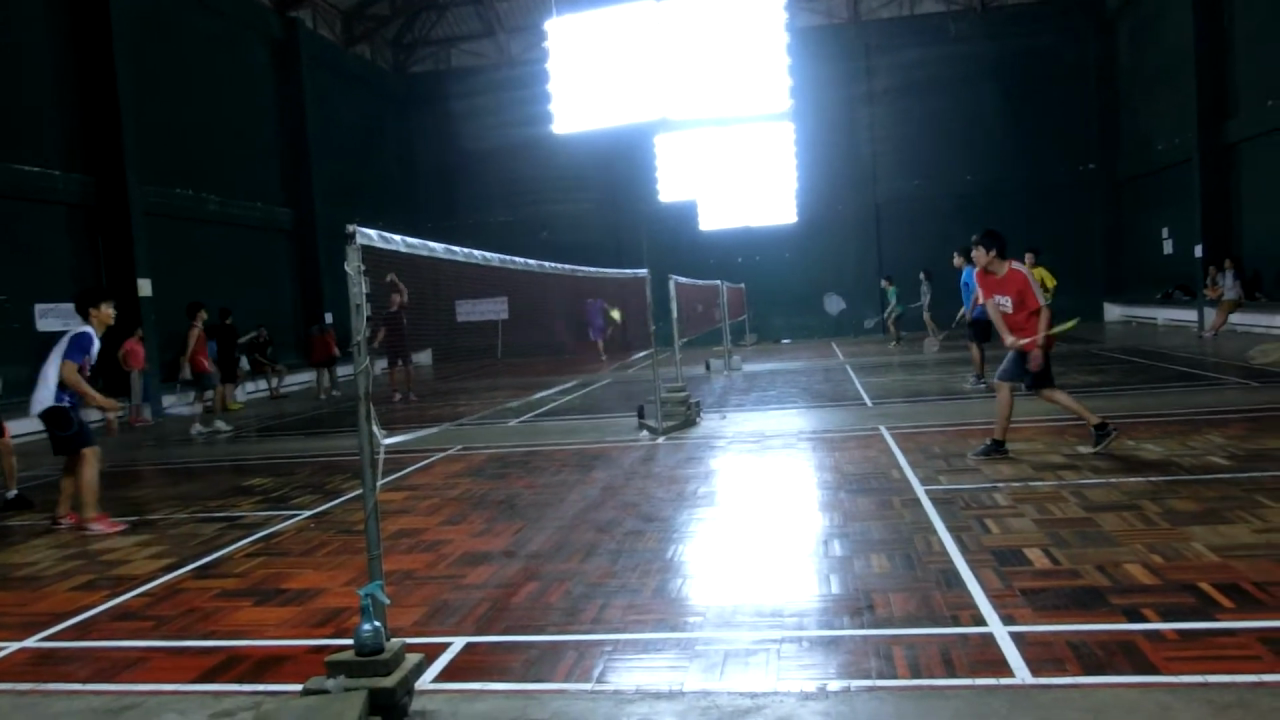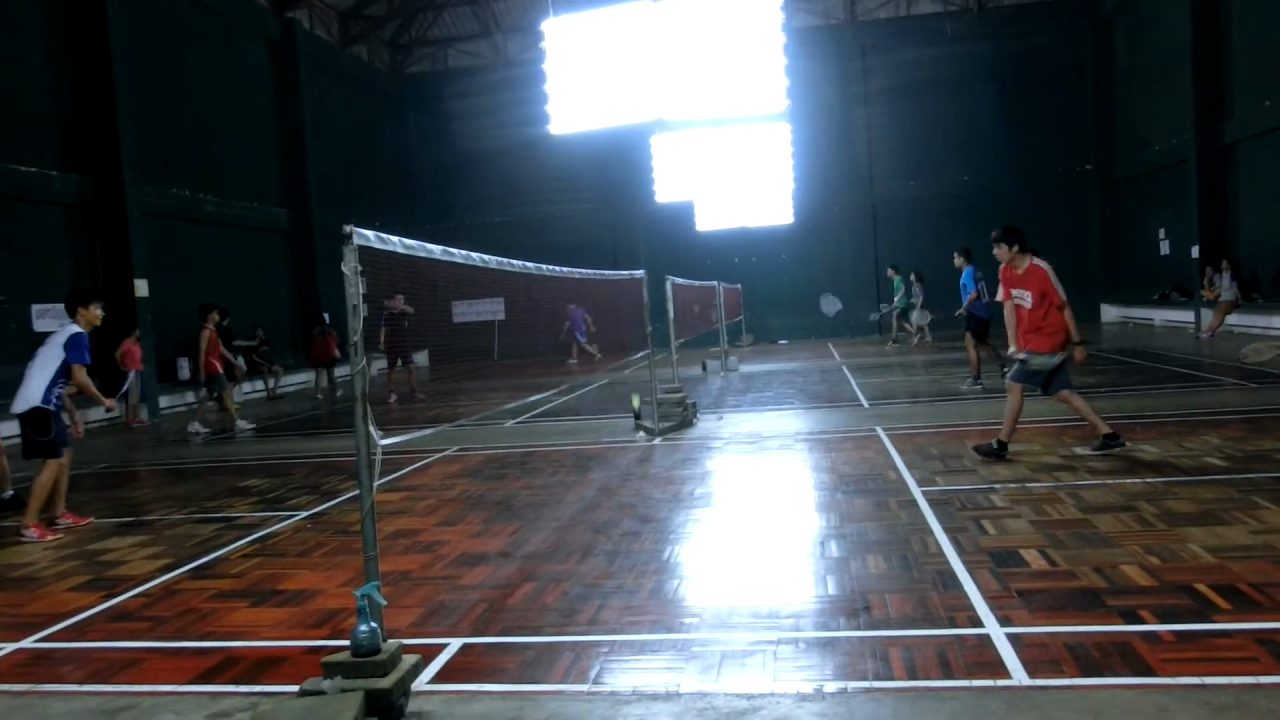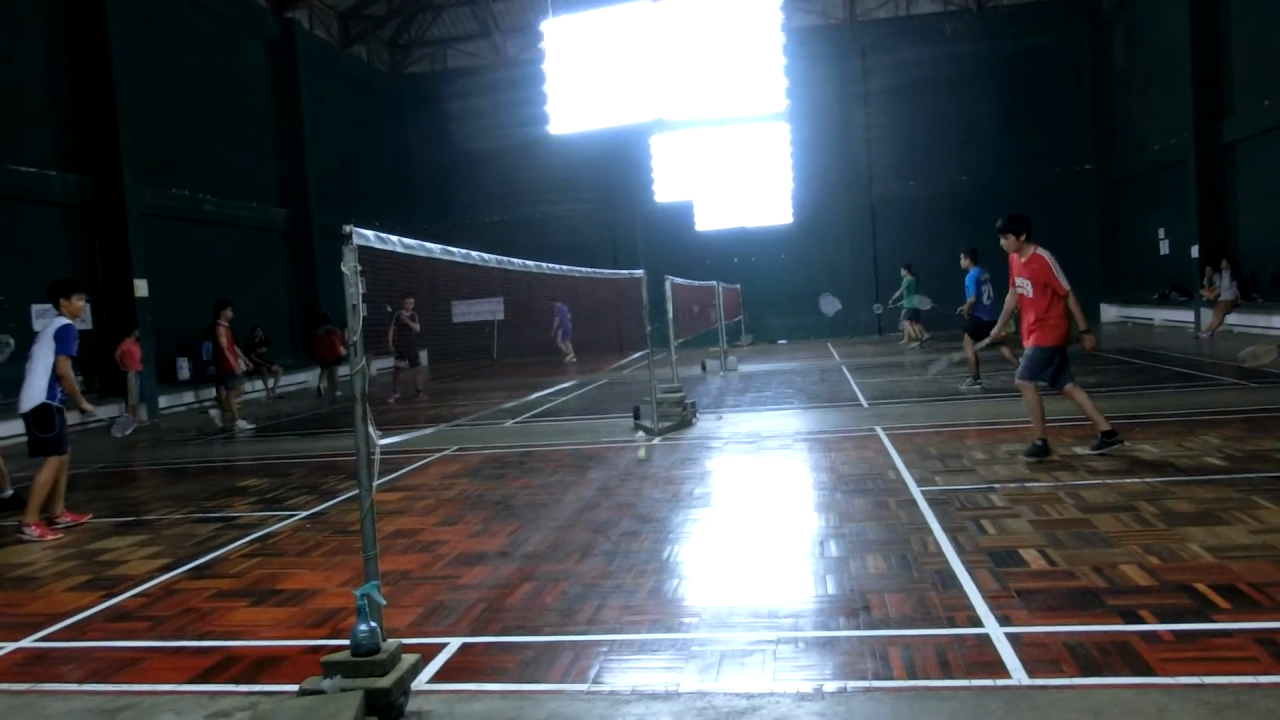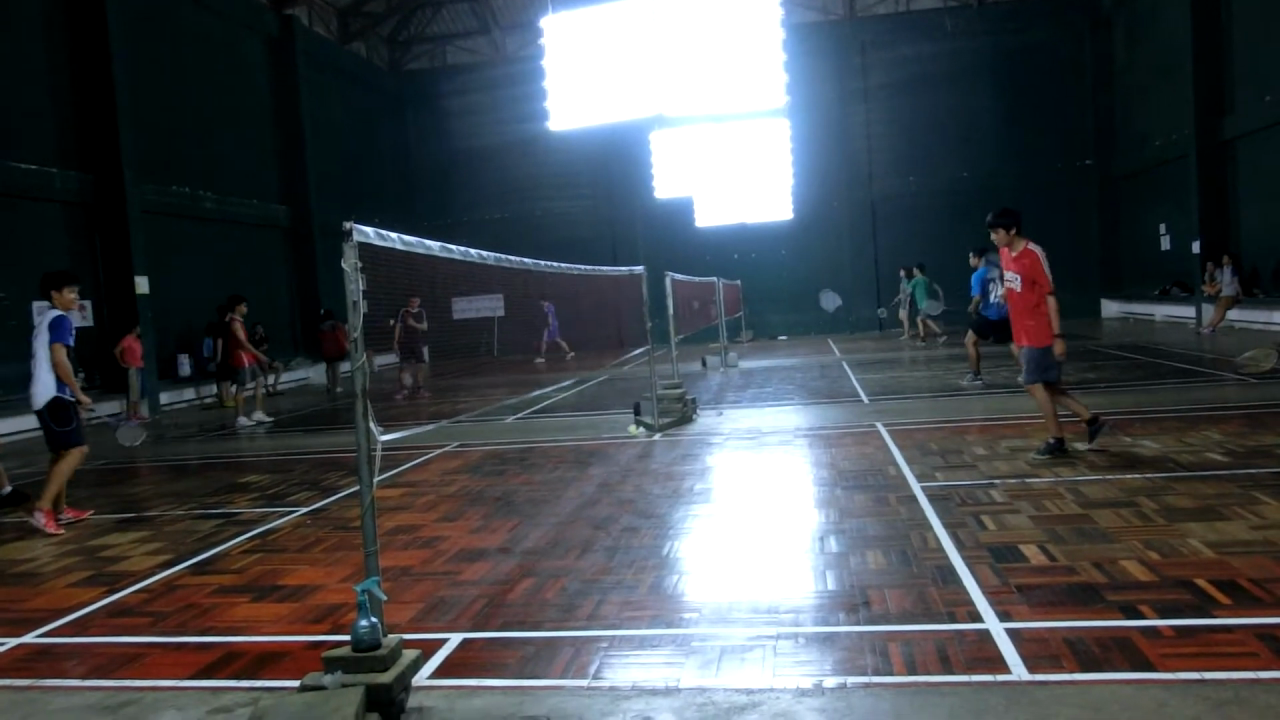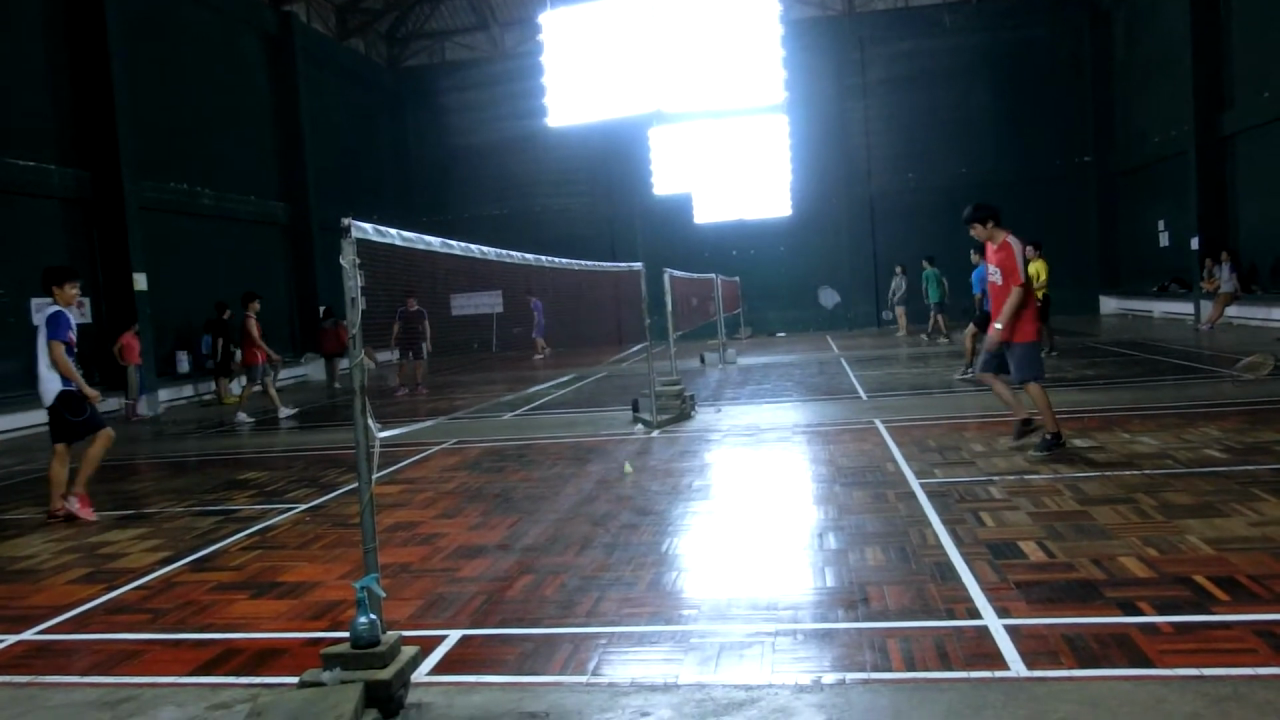
dt=0.2s
person 1, frame 1
left shoulder: (88, 339)
right shoulder: (84, 336)
right elbow: (68, 374)
left wrist: (103, 406)
right wrist: (100, 399)
left hip: (61, 404)
right hip: (54, 404)
left knee: (75, 457)
right knee: (90, 452)
left ankle: (63, 515)
right ankle: (91, 517)
person 1, frame 2
left shoulder: (66, 335)
right shoulder: (77, 336)
right elbow: (79, 378)
left wrist: (72, 414)
right wrist: (103, 401)
left hip: (41, 404)
right hip: (38, 405)
left knee: (62, 457)
right knee: (54, 462)
left ankle: (60, 515)
right ankle: (29, 524)
person 1, frame 3
left shoulder: (53, 327)
right shoulder: (66, 327)
right elbow: (63, 369)
right wrist: (81, 402)
left hip: (42, 401)
right hip: (42, 402)
left knee: (62, 455)
right knee: (54, 460)
left ankle: (57, 513)
right ankle: (29, 522)
person 1, frame 4
left shoulder: (46, 321)
right shoulder: (60, 319)
right elbow: (59, 359)
right wrist: (79, 393)
left hip: (45, 396)
right hip: (55, 396)
left knee: (63, 452)
right knee: (77, 451)
left ankle: (60, 510)
right ankle: (41, 509)
person 1, frame 5
left shoulder: (53, 316)
right shoulder: (58, 316)
right elbow: (58, 356)
left wrist: (79, 387)
right wrist: (84, 386)
left hip: (54, 392)
right hip: (64, 390)
left knee: (61, 448)
right knee: (104, 434)
left ankle: (58, 506)
right ankle: (76, 494)
person 2, frame 1
left shoulder: (1021, 274)
right shoulder: (981, 275)
left elbow: (1044, 310)
right elbow: (991, 307)
left wrist: (1037, 347)
right wrist: (1007, 336)
left hip: (1034, 339)
right hip: (1017, 339)
left knee: (1003, 382)
right knee: (1045, 390)
left ankle: (997, 443)
right ankle: (1100, 426)
person 2, frame 2
left shoulder: (1041, 270)
right shoulder: (1005, 271)
left elbow: (1064, 306)
right elbow: (1009, 307)
left wrist: (1077, 343)
right wrist: (1013, 343)
left hip: (1048, 338)
right hip: (1031, 339)
left knee: (1014, 384)
right knee: (1063, 392)
left ankle: (1001, 444)
right ankle: (1109, 435)
person 2, frame 3
left shoulder: (1043, 260)
right shoulder: (1013, 259)
left elbow: (1068, 295)
right elbow: (1013, 294)
left wrist: (1084, 331)
right wrist: (1000, 324)
left hip: (1049, 332)
right hip: (1035, 334)
left knee: (1025, 382)
right knee: (1067, 386)
left ankle: (1041, 442)
right ankle: (1107, 433)
person 2, frame 4
left shoulder: (1034, 255)
right shoulder: (1004, 252)
left elbow: (1050, 296)
left wrist: (1058, 336)
left hip: (1040, 332)
right hip: (1024, 333)
left knee: (1034, 384)
right knee: (1046, 385)
left ankle: (1056, 440)
right ankle: (1091, 420)
person 2, frame 5
left shoulder: (1012, 246)
right shoulder: (989, 245)
left elbow: (1018, 290)
left wrist: (1000, 326)
left hip: (1019, 328)
right hip: (1001, 328)
left knee: (1028, 381)
right knee: (985, 373)
left ankle: (1054, 435)
right ankle: (1024, 419)
